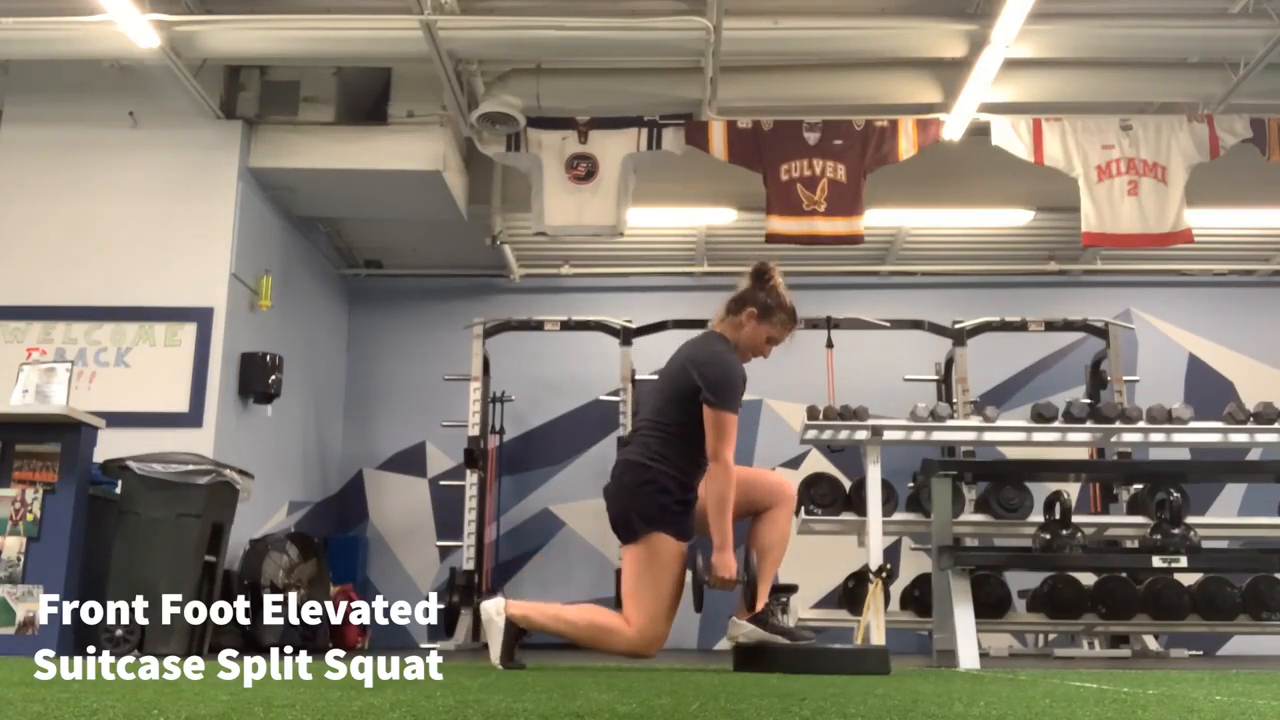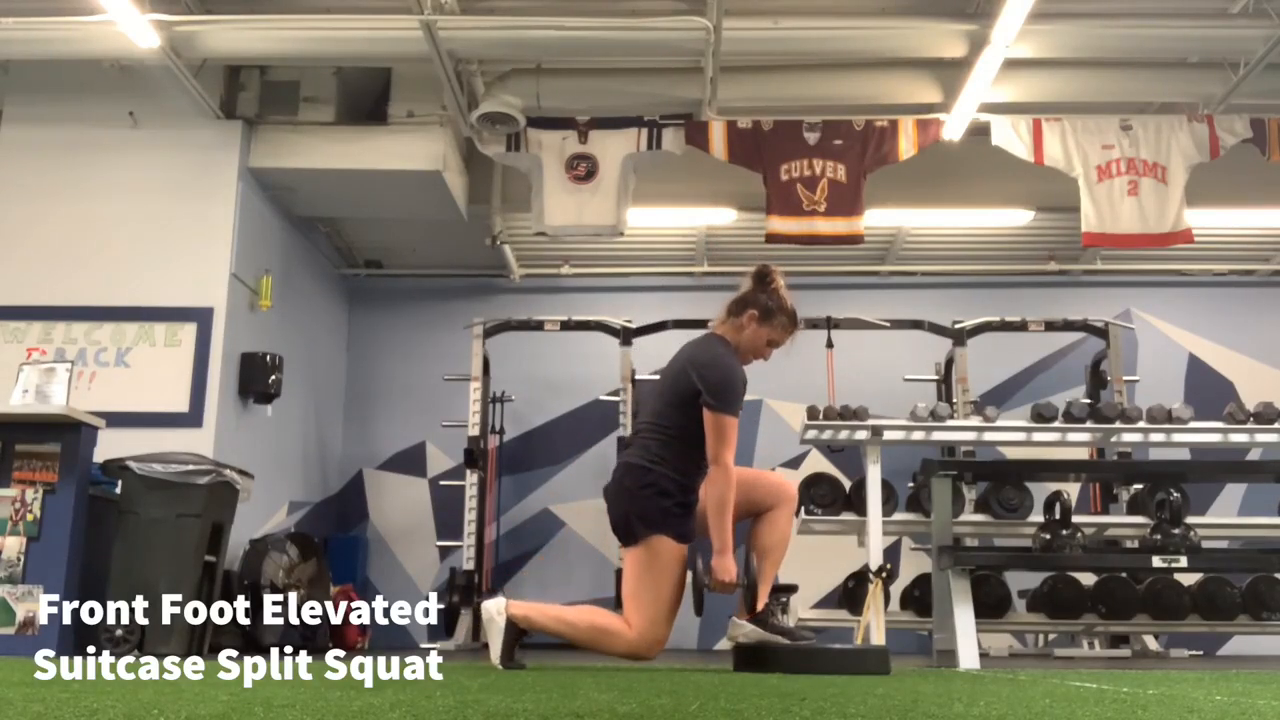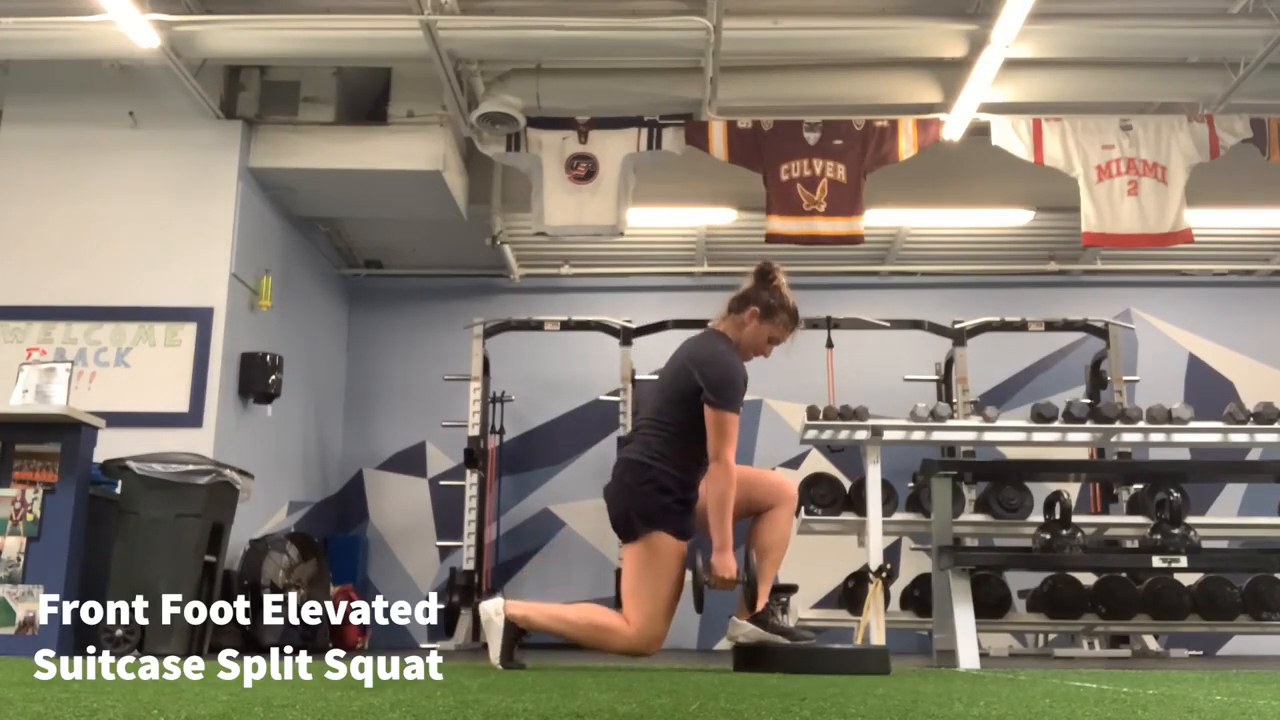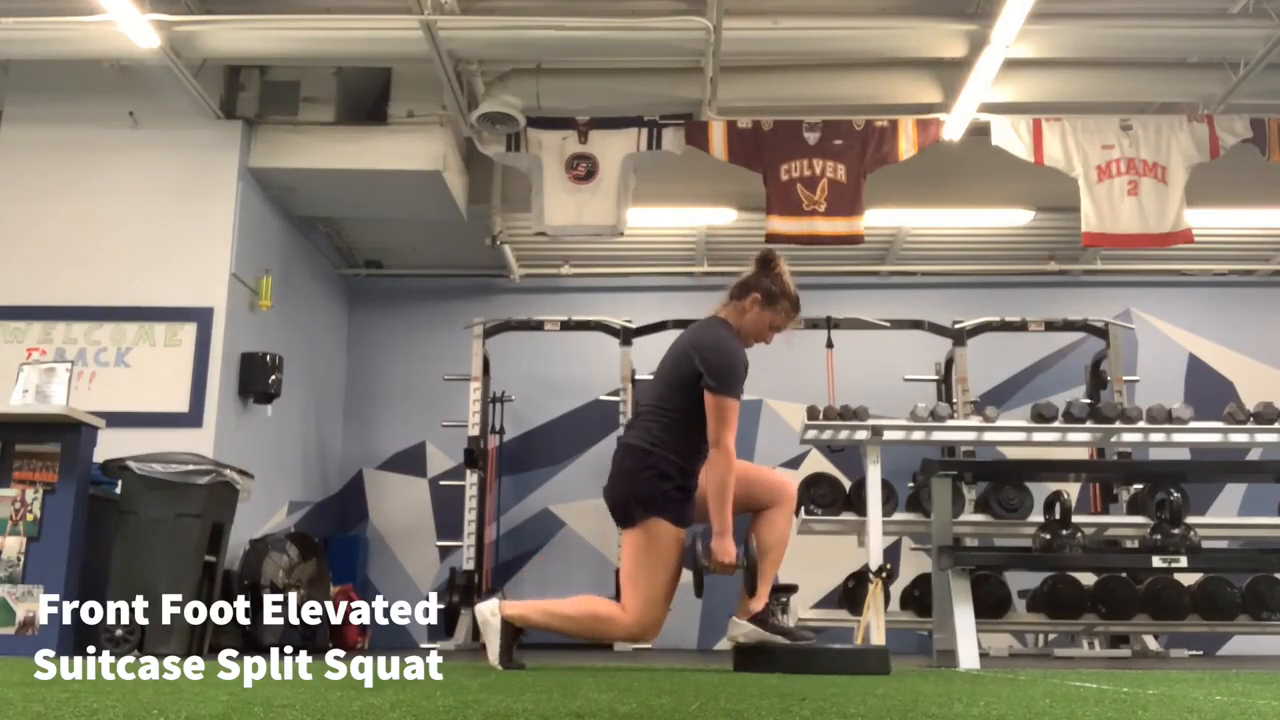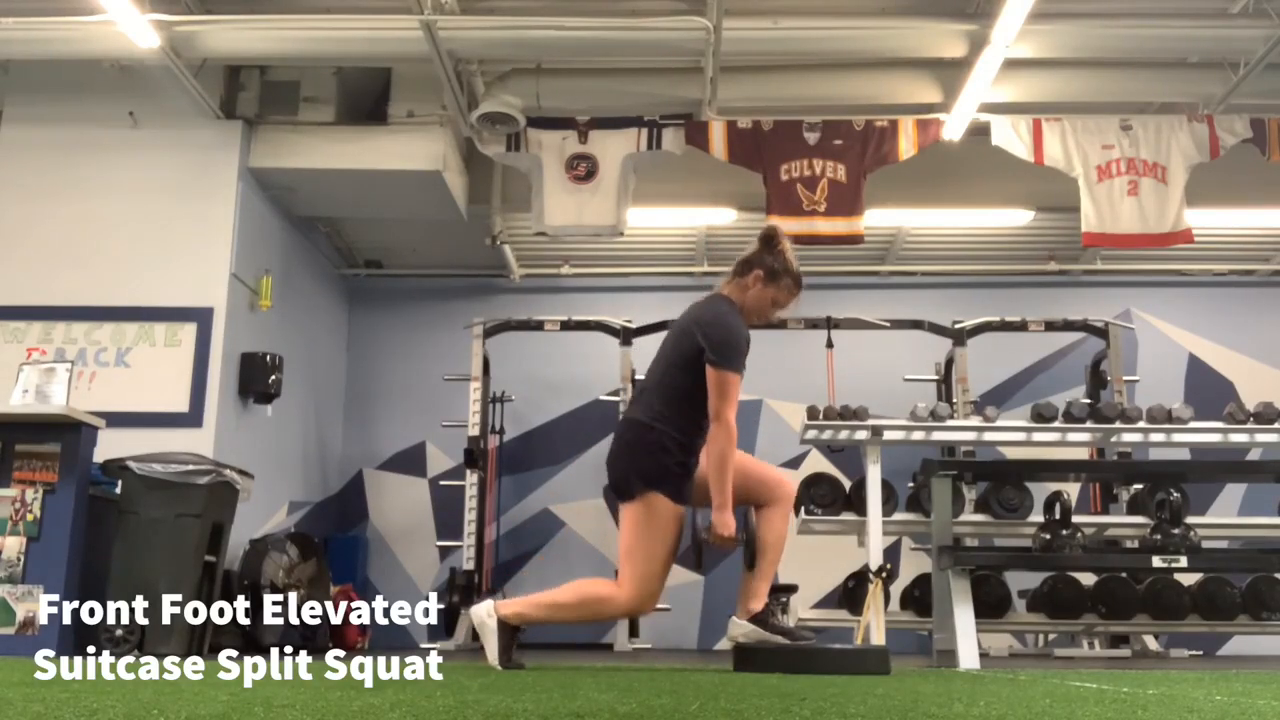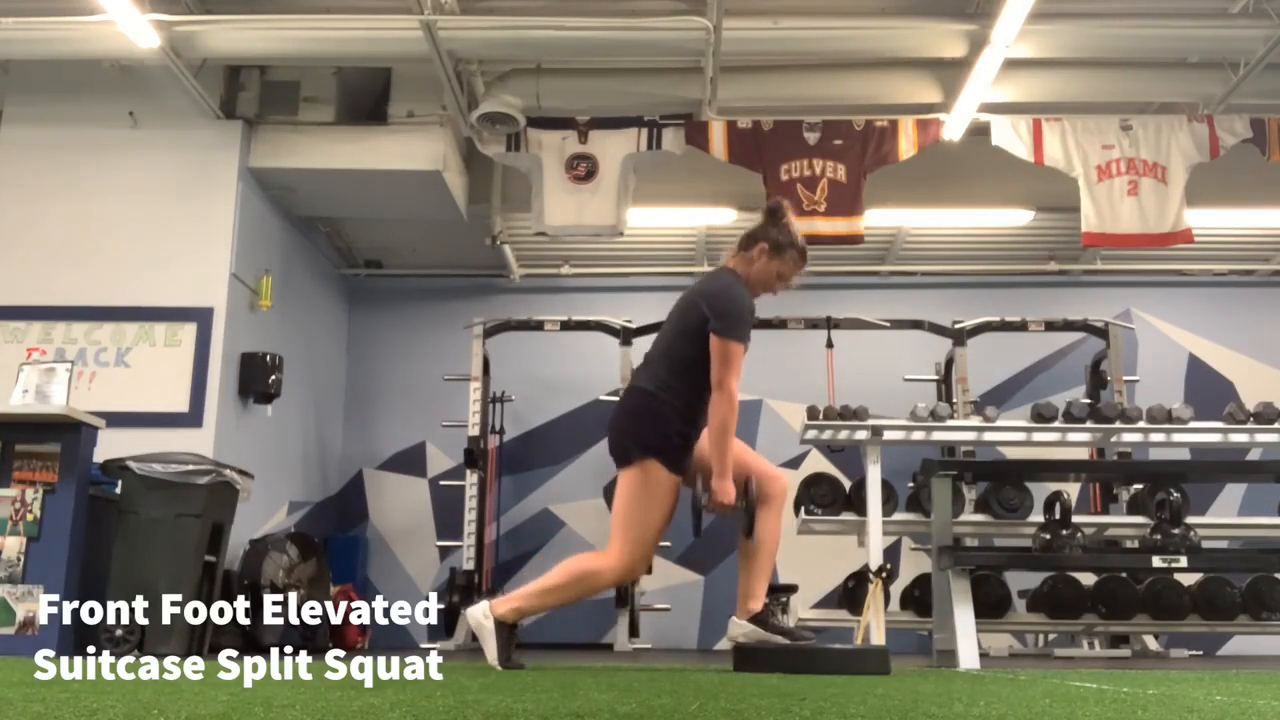
dt=0.1s
person 1, frame 1
left shoulder: (705, 349)
right shoulder: (724, 366)
right elbow: (720, 462)
right wrist: (723, 549)
left hip: (661, 484)
right hip: (652, 494)
left knee: (781, 493)
right knee: (642, 639)
left ankle: (754, 615)
right ankle: (512, 613)
person 1, frame 2
left shoulder: (706, 351)
right shoulder: (724, 370)
right elbow: (720, 466)
right wrist: (723, 552)
left hip: (663, 487)
right hip: (652, 497)
left knee: (781, 494)
right knee: (643, 641)
left ankle: (754, 615)
right ankle: (512, 612)
person 1, frame 3
left shoulder: (705, 347)
right shoulder: (725, 366)
right elbow: (721, 462)
right wrist: (723, 550)
left hip: (662, 483)
right hip: (653, 493)
left knee: (781, 493)
right knee: (643, 638)
left ankle: (753, 616)
right ankle: (509, 613)
person 1, frame 4
left shoulder: (707, 334)
right shoulder: (726, 352)
right elbow: (721, 448)
right wrist: (723, 535)
left hip: (662, 471)
right hip: (652, 480)
left knee: (780, 492)
right knee: (639, 623)
left ankle: (753, 615)
right ankle: (506, 614)
person 1, frame 5
left shoulder: (711, 312)
right shoulder: (728, 328)
right elbow: (722, 421)
right wrist: (722, 509)
left hip: (666, 448)
right hip: (653, 457)
left knee: (778, 489)
right knee: (632, 598)
left ankle: (752, 615)
right ankle: (500, 615)
person 1, frame 6
left shoulder: (716, 287)
right shoulder: (735, 300)
right elbow: (724, 393)
right wrist: (722, 477)
left hip: (668, 423)
right hip: (654, 426)
left knee: (772, 487)
right knee: (624, 562)
left ankle: (751, 614)
right ankle: (498, 612)
